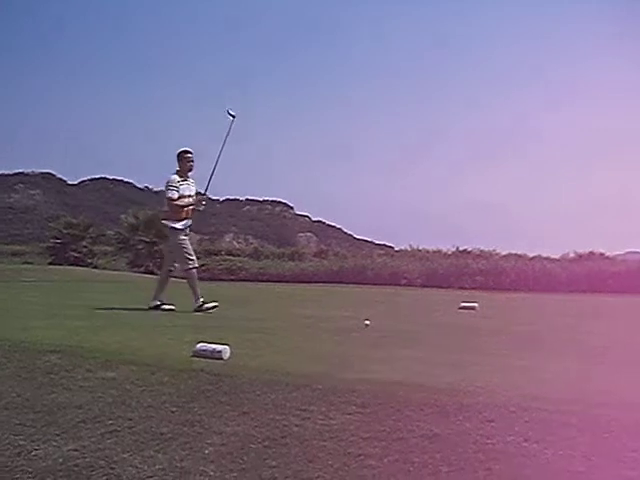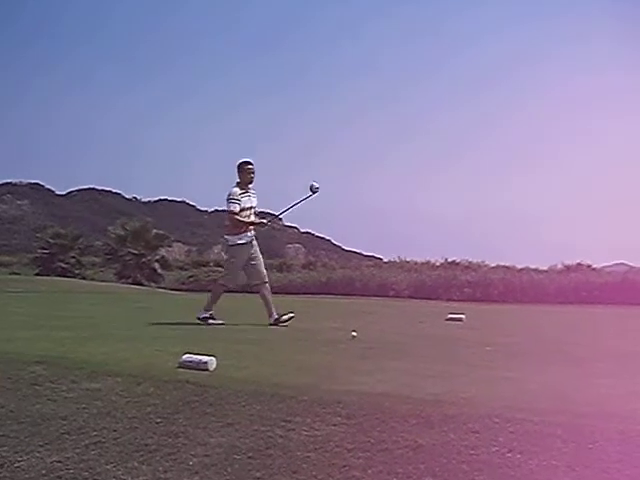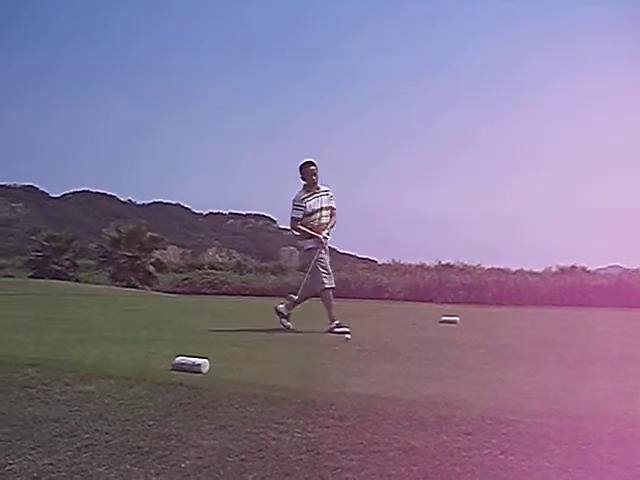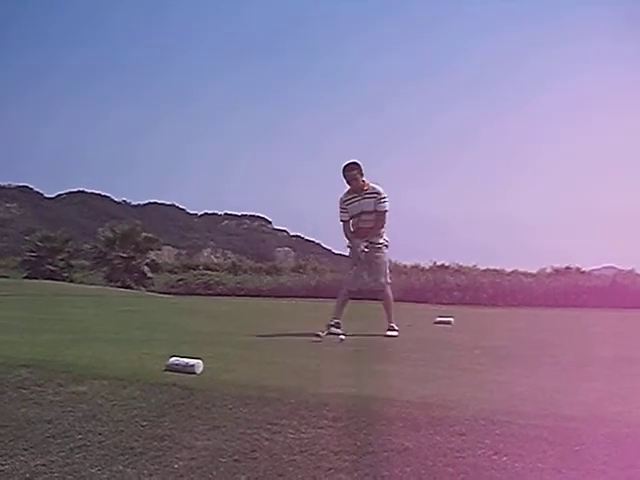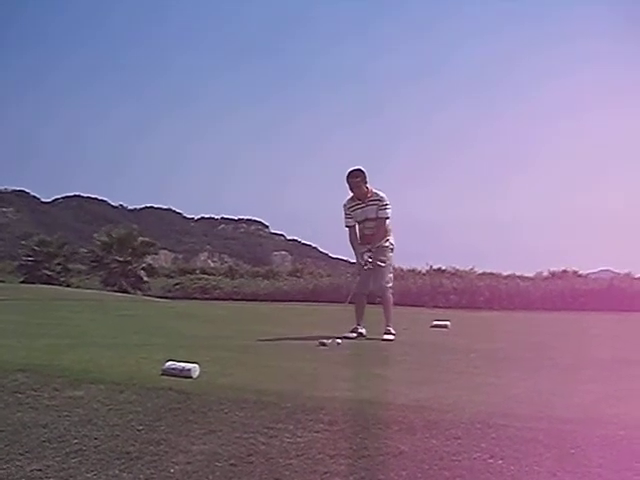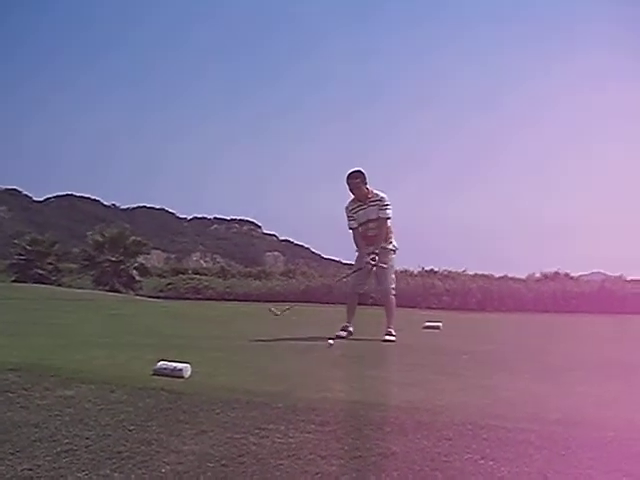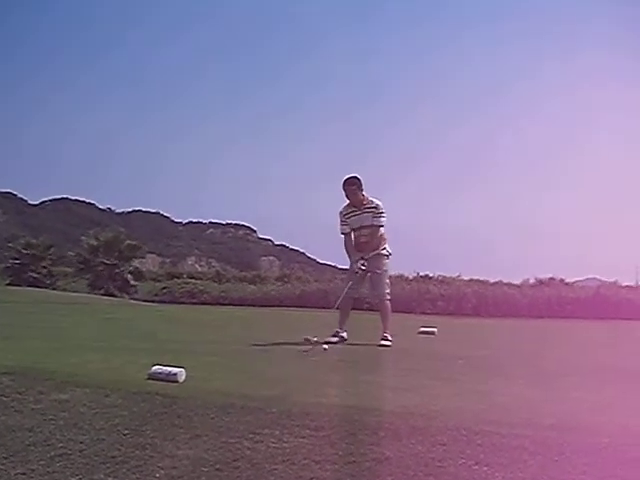
dt=0.7s
person 1, frame 1
left shoulder: (191, 182)
right shoulder: (173, 181)
right elbow: (171, 204)
left wrist: (198, 204)
right wrist: (192, 202)
left hip: (184, 227)
right hip: (175, 227)
left knee: (169, 265)
right knee: (190, 263)
left ankle: (156, 300)
right ankle: (198, 301)
person 1, frame 2
left shoulder: (252, 193)
right shoulder: (235, 194)
right elbow: (232, 218)
left wrist: (259, 220)
right wrist: (255, 223)
left hip: (250, 240)
right hip: (238, 241)
left knee: (262, 278)
right knee: (229, 279)
left ankle: (273, 316)
right ankle: (206, 312)
person 1, frame 3
left shoulder: (327, 191)
right shoulder: (300, 198)
left elbow: (333, 216)
right elbow: (294, 225)
left wrist: (326, 231)
right wrist: (315, 235)
left hip: (323, 243)
right hip: (311, 244)
left knee: (314, 284)
right knee: (325, 282)
left ankle: (285, 308)
right ankle: (333, 322)
person 1, frame 4
left shoulder: (378, 193)
right shoulder: (345, 199)
left elbow: (381, 221)
right elbow: (346, 227)
left wrist: (367, 241)
right wrist: (356, 245)
left hip: (377, 243)
right hip: (357, 244)
left knee: (383, 283)
right knee: (349, 283)
left ankle: (391, 324)
right ankle: (335, 321)
person 1, frame 5
left shoulder: (380, 199)
right shoulder: (349, 205)
left elbow: (381, 228)
right elbow: (352, 232)
left wrist: (370, 250)
right wrist: (359, 253)
left hip: (382, 245)
right hip: (363, 249)
left knee: (383, 286)
right knee: (360, 288)
left ankle: (389, 327)
right ankle: (359, 326)
person 1, frame 6
left shoulder: (381, 199)
right shoulder: (350, 207)
left elbow: (383, 228)
right elbow: (356, 234)
left wrist: (375, 251)
right wrist: (365, 253)
left hip: (384, 248)
right hip: (365, 250)
left knee: (387, 289)
right knee: (354, 287)
left ankle: (390, 329)
right ankle: (348, 325)
person 1, frame 7
left shoulder: (376, 206)
right shoulder: (344, 212)
left elbow: (375, 235)
right elbow: (347, 239)
left wrist: (365, 257)
right wrist: (354, 259)
left hip: (377, 253)
right hip: (357, 255)
left knee: (381, 294)
right knee: (348, 292)
left ankle: (386, 334)
right ankle: (341, 330)
